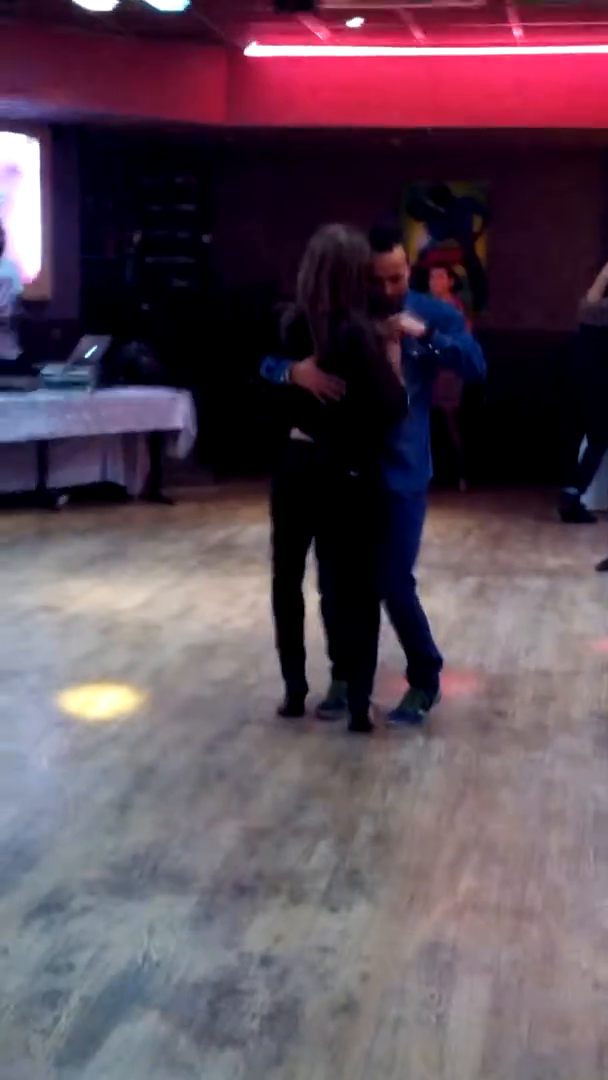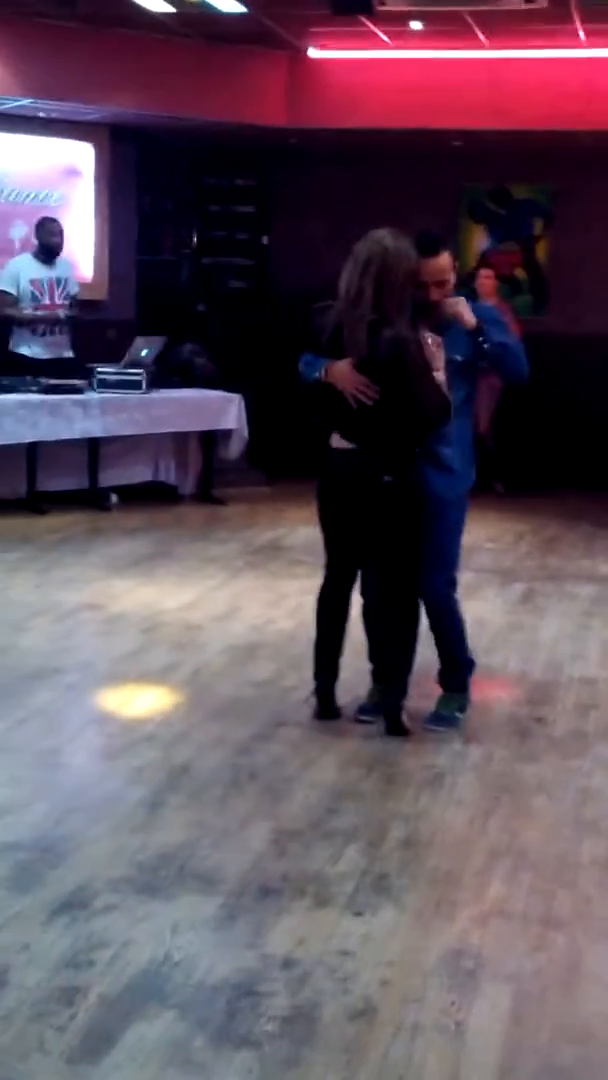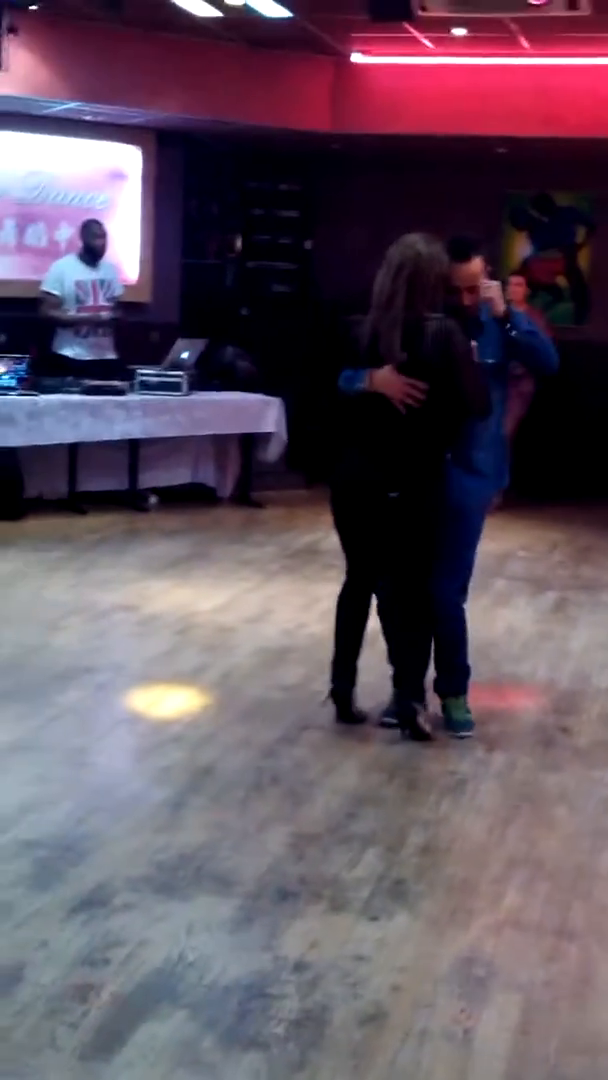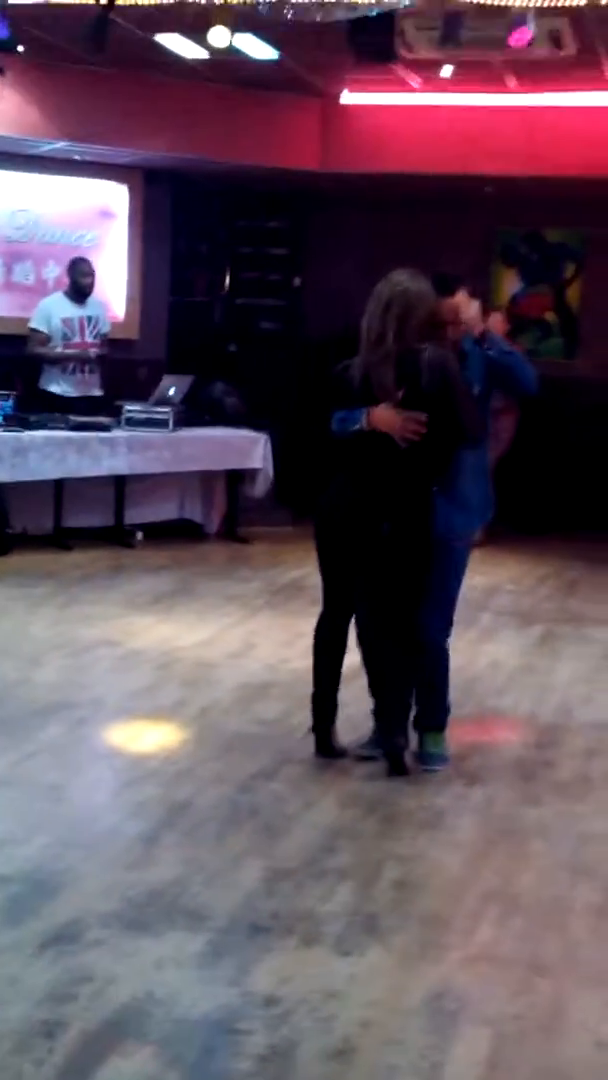
dt=0.2s
person 1, frame 1
left shoulder: (291, 323)
right shoulder: (355, 330)
left elbow: (275, 380)
right elbow: (392, 406)
right wrist: (387, 359)
left hip: (296, 465)
right hip: (345, 474)
left knee: (287, 575)
right knee: (350, 584)
left ankle: (294, 686)
right ankle: (358, 699)
person 1, frame 2
left shoulder: (332, 326)
right shoulder: (396, 340)
right elbow: (434, 414)
right wrist: (435, 374)
left hip: (337, 470)
right hip: (382, 478)
left knee: (338, 578)
right knee: (391, 588)
left ankle: (325, 690)
right ankle: (392, 703)
person 1, frame 3
left shoulder: (363, 333)
right shoulder: (439, 335)
left elbow: (345, 398)
right elbow: (477, 404)
right wrist: (465, 364)
left hip: (353, 475)
right hip: (402, 485)
left knee: (358, 580)
right knee: (405, 591)
left ankle: (342, 692)
right ankle: (409, 704)
person 1, frame 4
left shoulder: (352, 373)
right shoulder: (434, 364)
left elbow: (332, 437)
right elbow: (470, 431)
left hip: (339, 510)
right hip: (395, 519)
left knee: (335, 613)
right knee: (390, 625)
left ankle: (323, 726)
right ankle: (392, 740)
person 2, frame 1
left shoulder: (434, 313)
left elbow: (475, 367)
right elbow: (268, 365)
left wrist: (425, 335)
right wrist: (294, 371)
left hip: (401, 471)
left knee: (395, 582)
left ankle: (425, 680)
person 2, frame 2
left shoulder: (477, 316)
left elbow: (518, 370)
right elbow: (308, 361)
left wrist: (476, 328)
right wrist: (331, 370)
left hip: (443, 473)
left knee: (435, 586)
left ankle: (456, 685)
person 2, frame 3
left shoulder: (503, 323)
left elbow: (548, 363)
right elbow: (348, 376)
left wrist: (506, 315)
right wrist: (373, 378)
left hip: (470, 477)
left knee: (445, 592)
left ankle: (454, 691)
person 2, frame 4
left shoulder: (481, 357)
left elbow: (526, 384)
right elbow: (339, 420)
left wrist: (484, 336)
left hip: (453, 511)
left knee: (431, 626)
left ankle: (432, 725)
